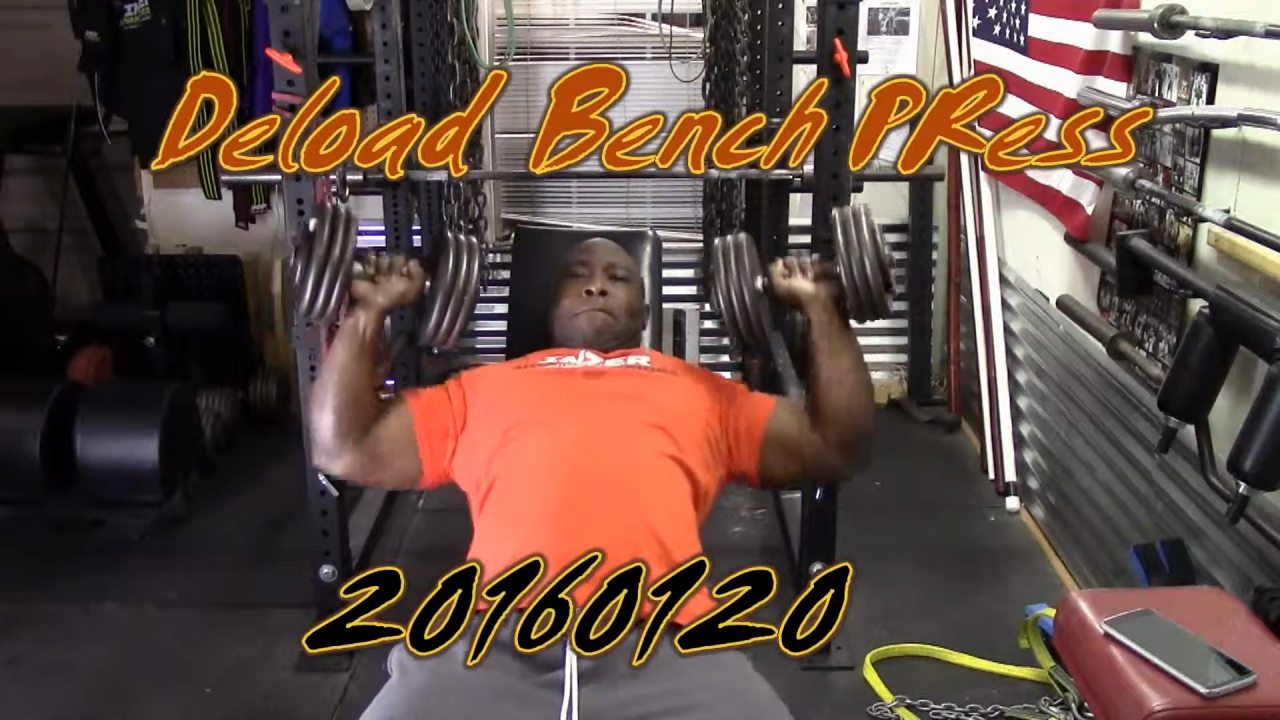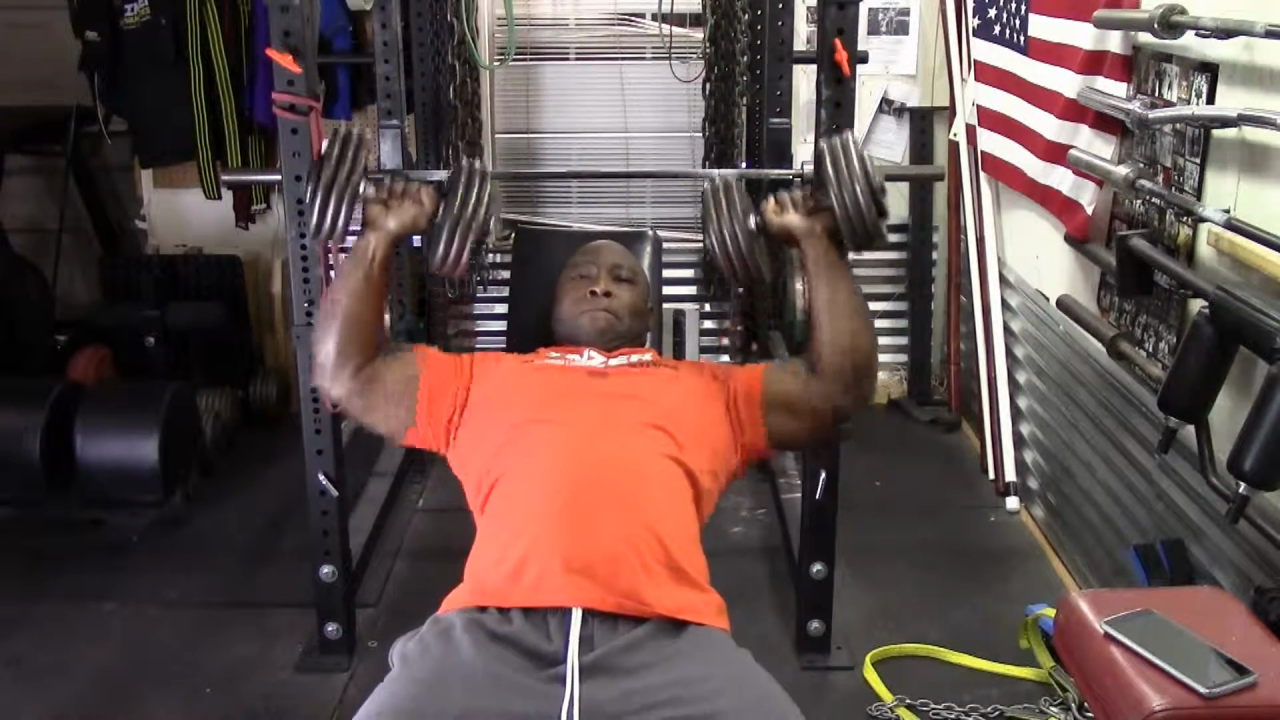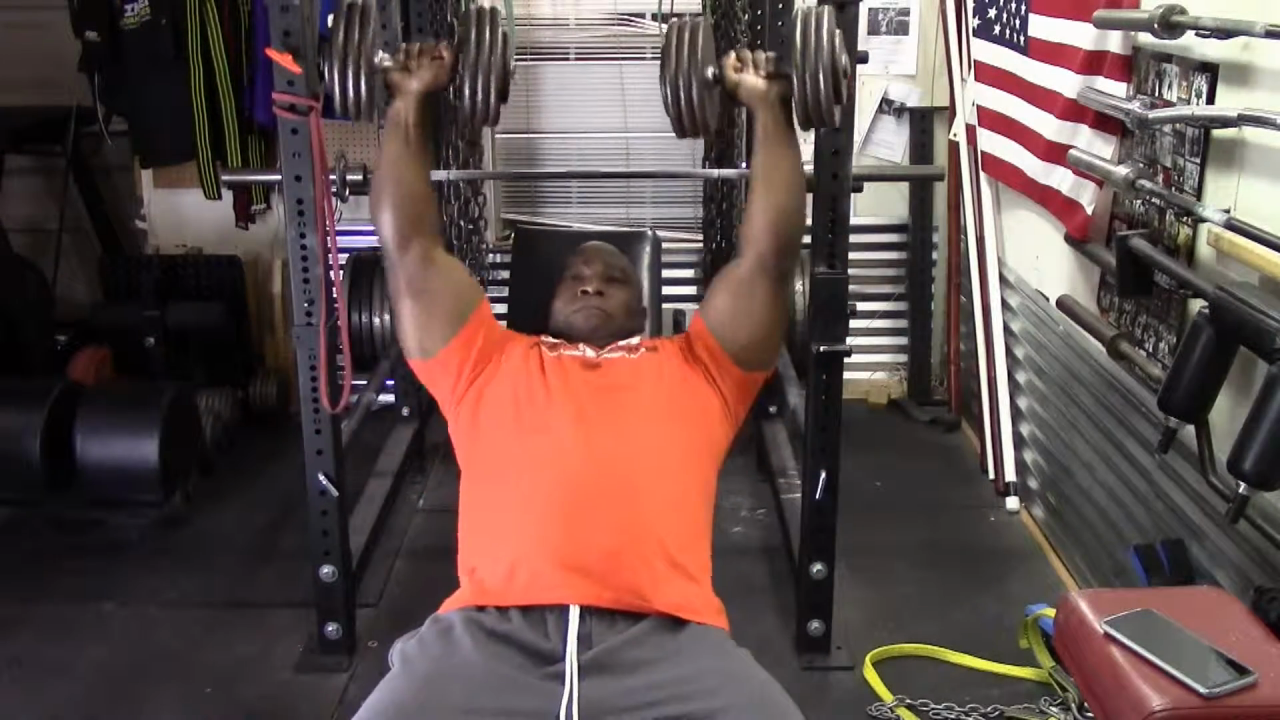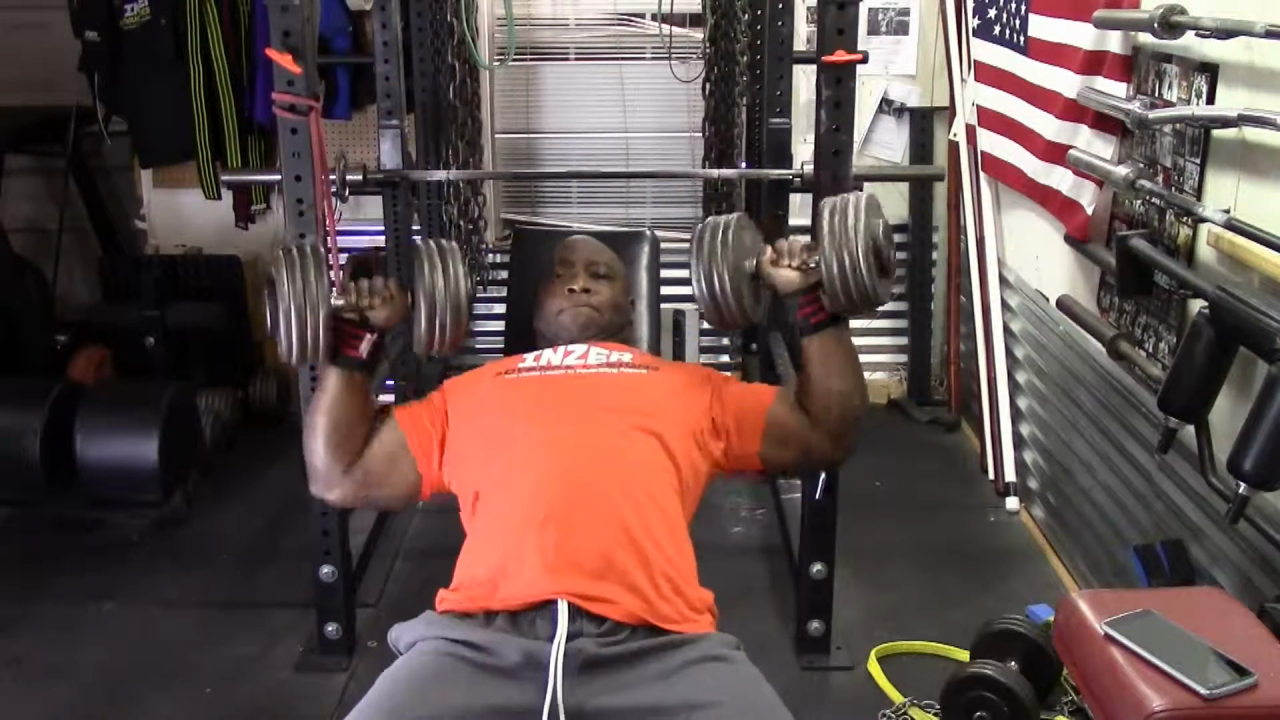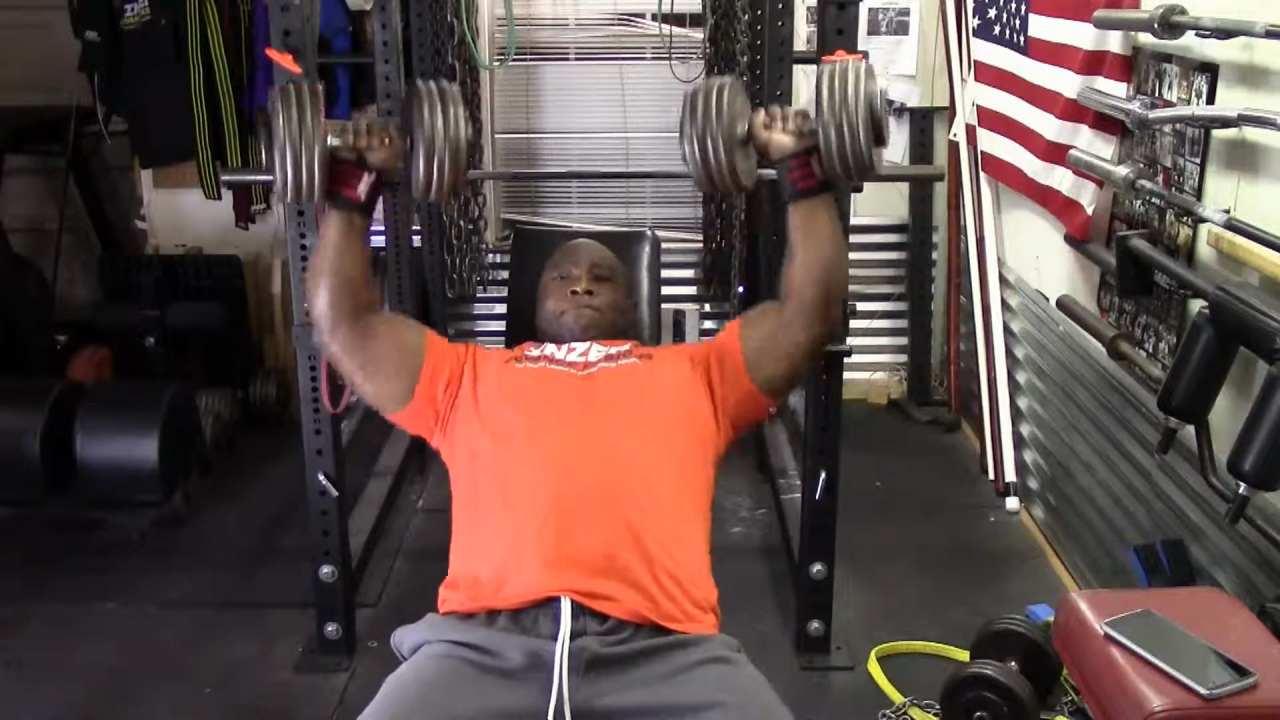
dt=0.5s
person 1, frame 1
left shoulder: (700, 390)
right shoulder: (484, 388)
left elbow: (837, 447)
right elbow: (343, 448)
left wrist: (820, 306)
right wrist: (368, 312)
left hip: (661, 642)
right hip: (493, 637)
person 1, frame 2
left shoulder: (705, 391)
right shoulder: (486, 381)
left elbow: (841, 386)
right elbow: (345, 371)
left wrist: (813, 239)
right wrist: (381, 239)
left hip: (663, 637)
right hip: (494, 631)
person 1, frame 3
left shoulder: (695, 375)
right shoulder: (490, 370)
left elbow: (767, 253)
right elbow: (412, 246)
left wrist: (766, 106)
right wrist: (409, 102)
left hip: (662, 637)
right hip: (493, 630)
person 1, frame 4
left shoulder: (692, 389)
right shoulder: (469, 391)
left elbow: (828, 434)
right elbow: (339, 476)
left wrist: (809, 298)
right wrist: (356, 339)
left hip: (658, 645)
right hip: (481, 639)
person 1, frame 5
left shoulder: (692, 377)
right shoulder: (469, 378)
left elbow: (813, 308)
right elbow: (343, 320)
left wrist: (800, 165)
right wrist: (354, 184)
left hip: (660, 644)
right hip: (486, 638)
